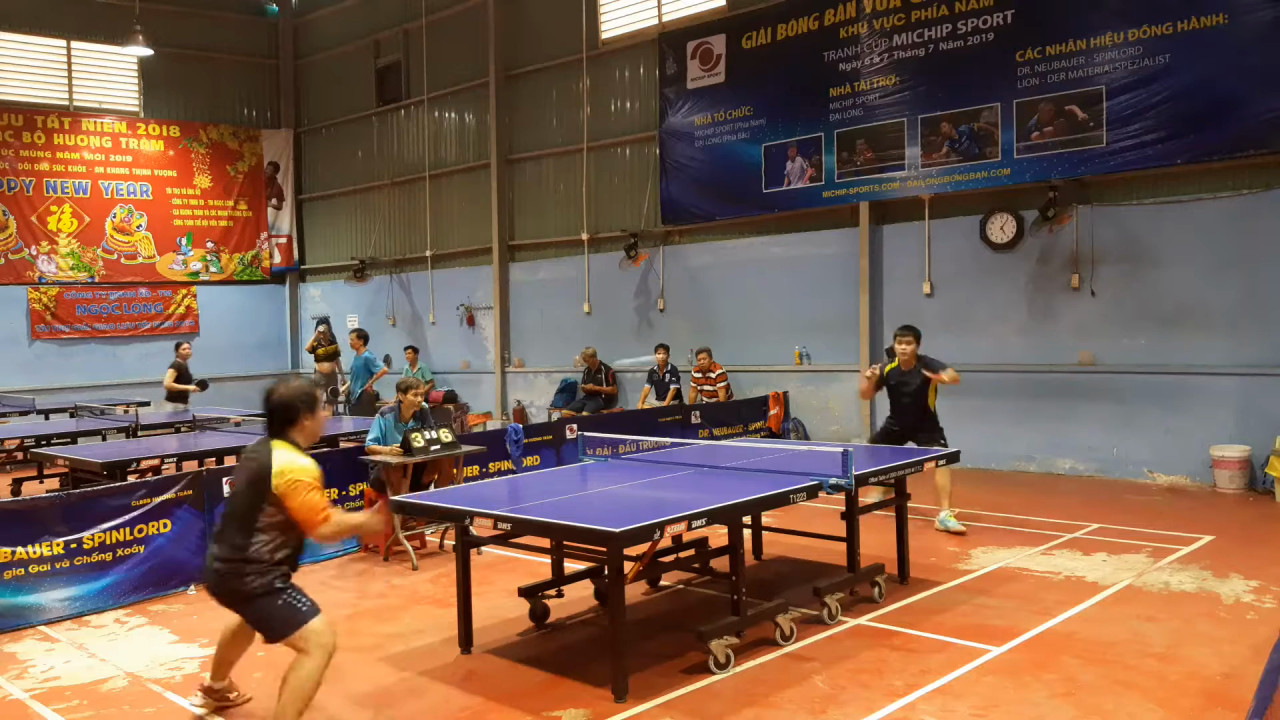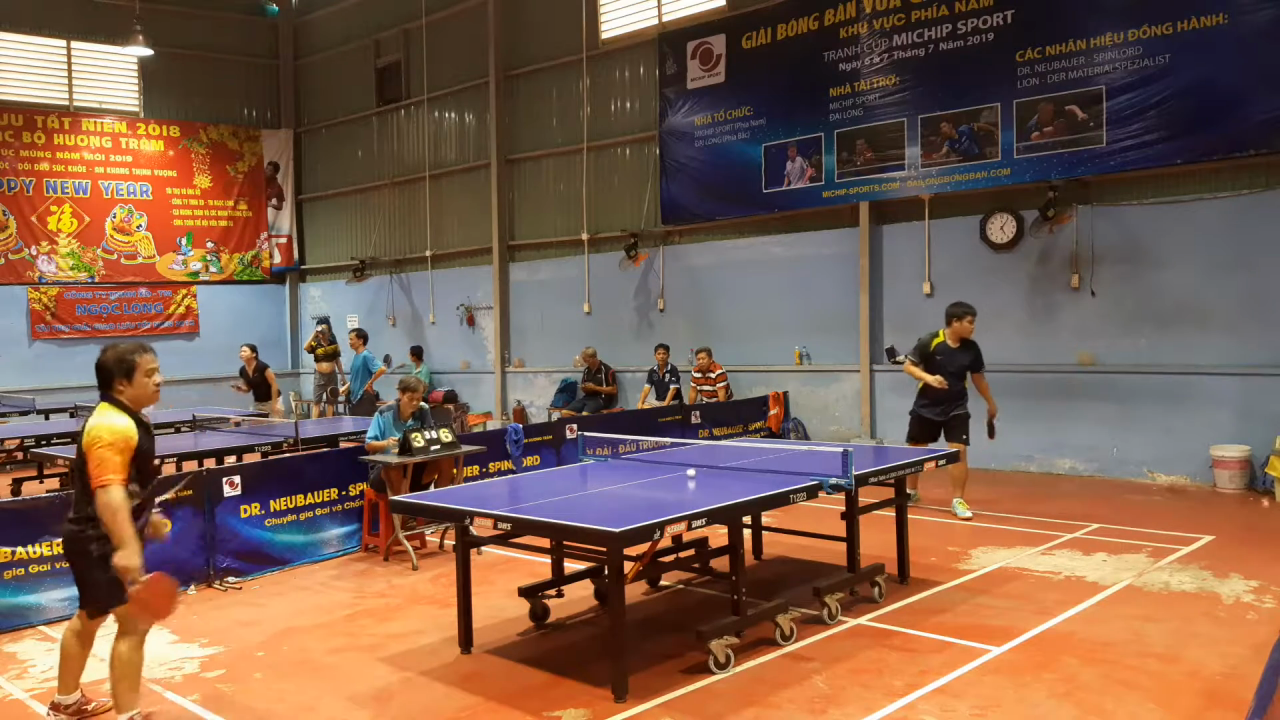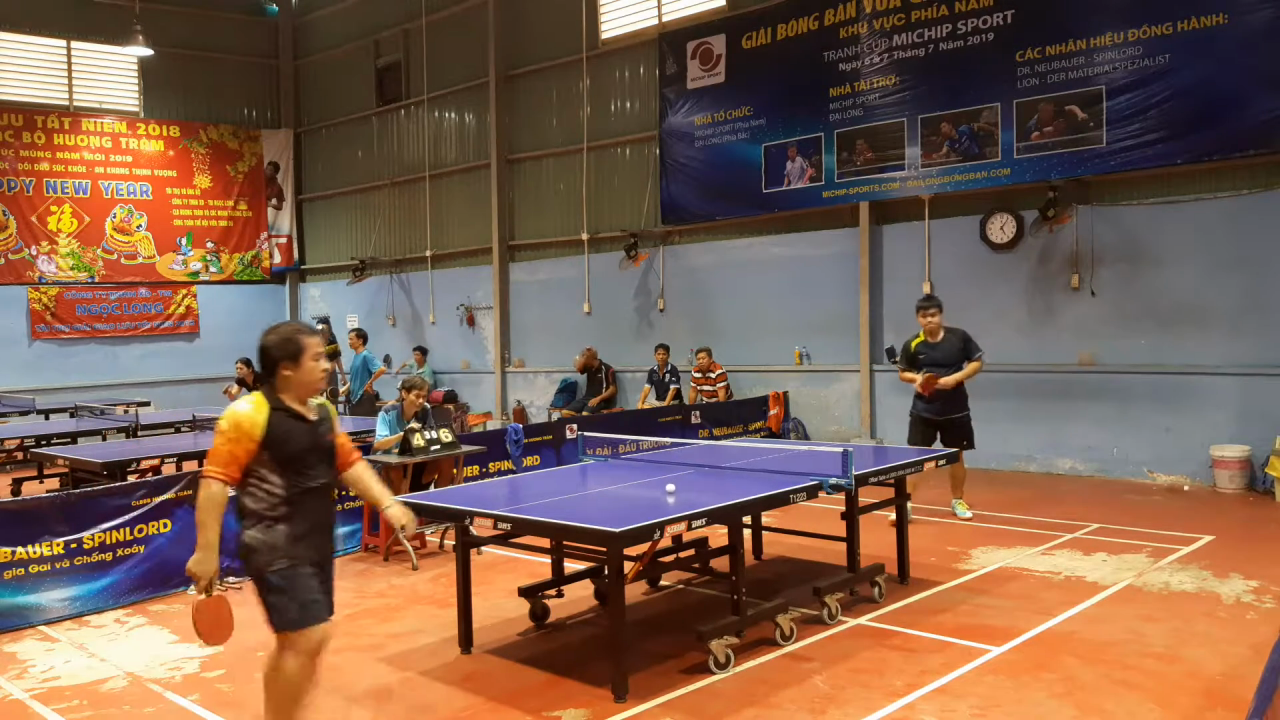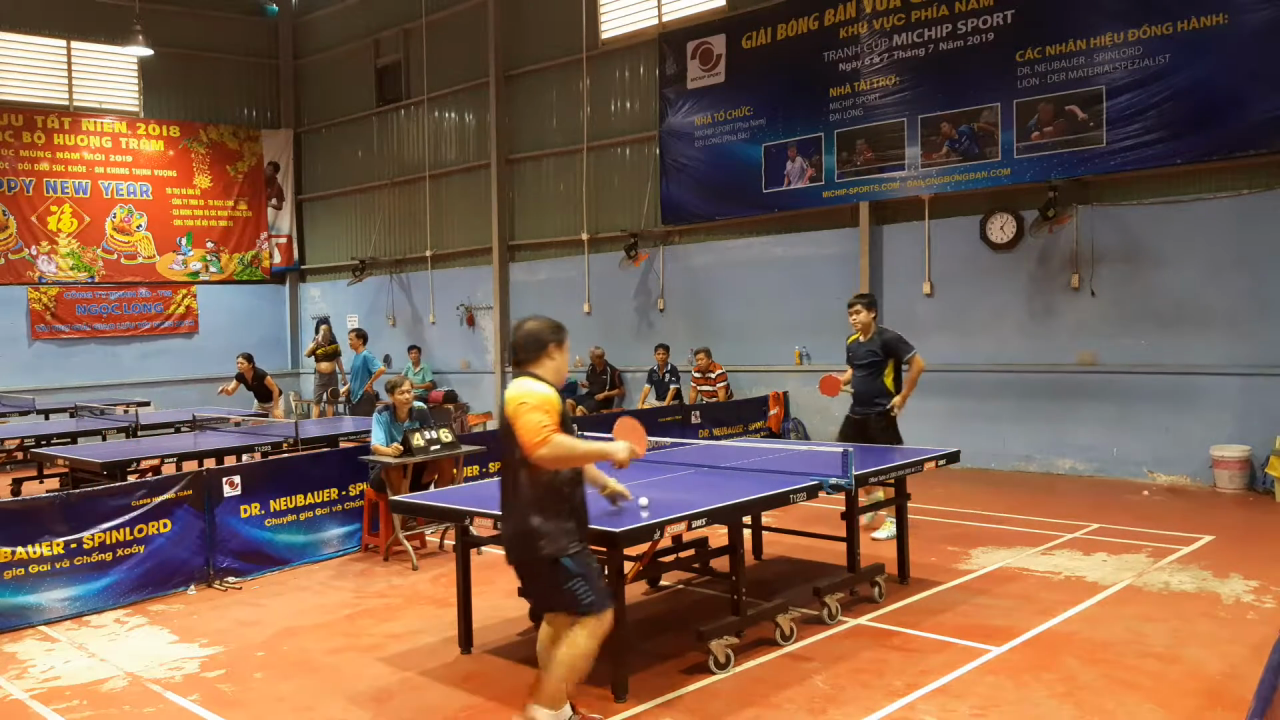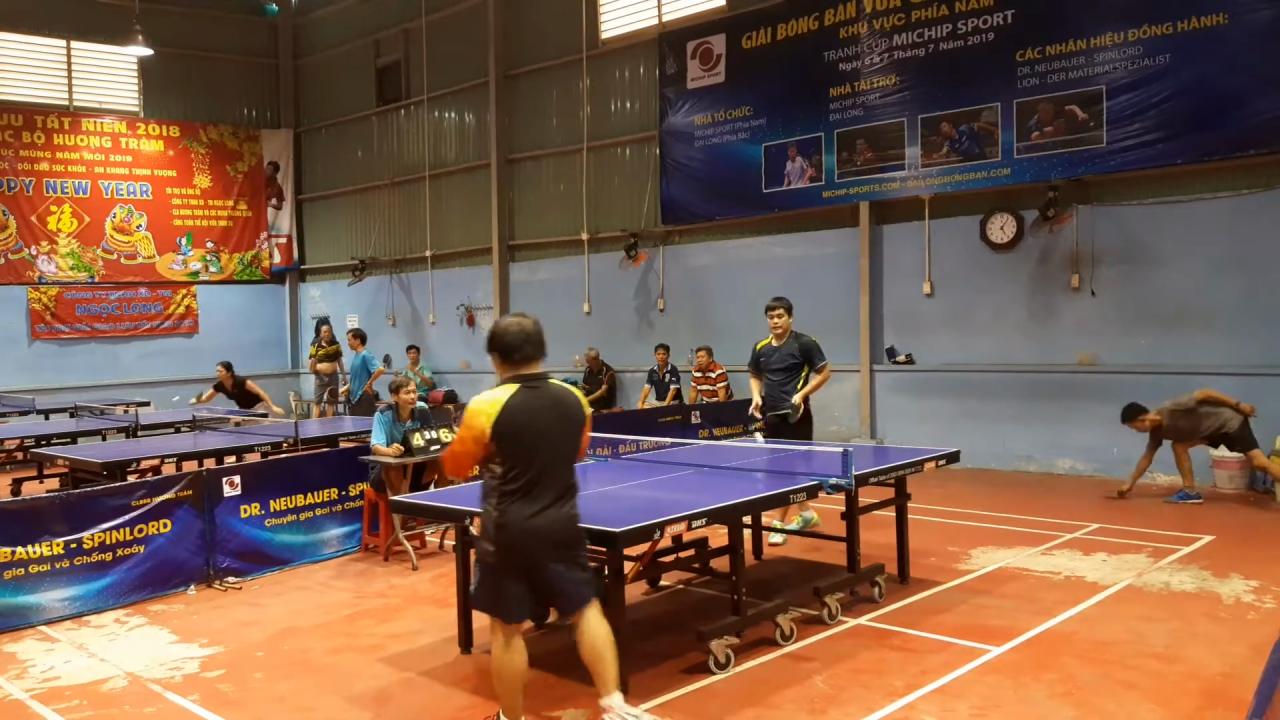
dt=1s
person 1, frame 1
left shoulder: (259, 452)
right shoulder: (295, 466)
right elbow: (324, 528)
right wrist: (365, 521)
left hip: (224, 566)
right hip: (254, 576)
left knee: (251, 619)
right knee: (320, 643)
left ankle: (213, 689)
person 1, frame 2
left shoulder: (110, 418)
right shoulder: (115, 426)
right elbow: (108, 490)
left wrist: (149, 515)
right wrist: (127, 547)
left hip: (89, 537)
right hip: (101, 542)
left knee: (89, 618)
right knee: (135, 622)
person 1, frame 3
left shoulder: (322, 411)
right shoulder: (248, 415)
left elbow: (349, 462)
right elbow: (214, 481)
left wrist: (387, 503)
right wrist: (206, 551)
left hip: (317, 546)
right hip: (278, 551)
left knee: (293, 643)
right knee: (311, 637)
person 1, frame 4
left shoulder: (536, 393)
right shoulder: (533, 392)
right elbow: (547, 450)
left wrist: (604, 482)
right wrist: (611, 452)
left hip: (544, 531)
right hip: (548, 534)
left knee: (558, 619)
right knee: (595, 619)
person 1, frame 5
left shoulder: (486, 406)
right shoulder: (574, 401)
left elbow: (454, 467)
left wrist: (477, 448)
left hip: (507, 534)
right hip: (560, 529)
left knee: (506, 629)
right knee: (587, 612)
person 2, frame 1
left shoulder: (929, 365)
right shoulder: (888, 369)
left elbow: (954, 376)
right elbow: (866, 396)
left wrist: (944, 378)
right wrist: (869, 380)
left hip: (926, 425)
right hip: (896, 424)
left ankle: (945, 515)
right ankle: (887, 489)
person 2, frame 2
left shoulder: (972, 348)
right shoulder: (929, 342)
left elbow: (978, 377)
right elbow: (909, 366)
left wrist: (991, 403)
right wrist: (928, 378)
left hip: (956, 409)
right hip: (926, 407)
left knee: (959, 452)
left ankle: (958, 501)
right ankle: (911, 491)
person 2, frame 3
left shoulder: (959, 337)
right shoulder: (912, 345)
left elbow: (977, 362)
right elbow: (903, 373)
left wrist: (955, 378)
right wrist: (916, 379)
left hip: (955, 410)
right hip: (923, 411)
left knee: (956, 456)
left ankle: (958, 501)
right ankle: (905, 505)
person 2, frame 4
left shoulder: (888, 338)
right shoulder: (852, 342)
left elbow: (917, 364)
left wrist: (903, 396)
right wrist: (841, 381)
left hip: (881, 412)
right hip: (856, 411)
left ankle: (893, 520)
right ankle: (874, 497)
person 2, frame 5
left shoulder: (804, 343)
right shoulder: (760, 348)
left elbow: (824, 372)
right elbow: (755, 376)
left wrist: (802, 394)
right wrist: (757, 396)
left hip: (796, 416)
right hip: (772, 415)
left ankle: (780, 523)
right ankle: (807, 514)
